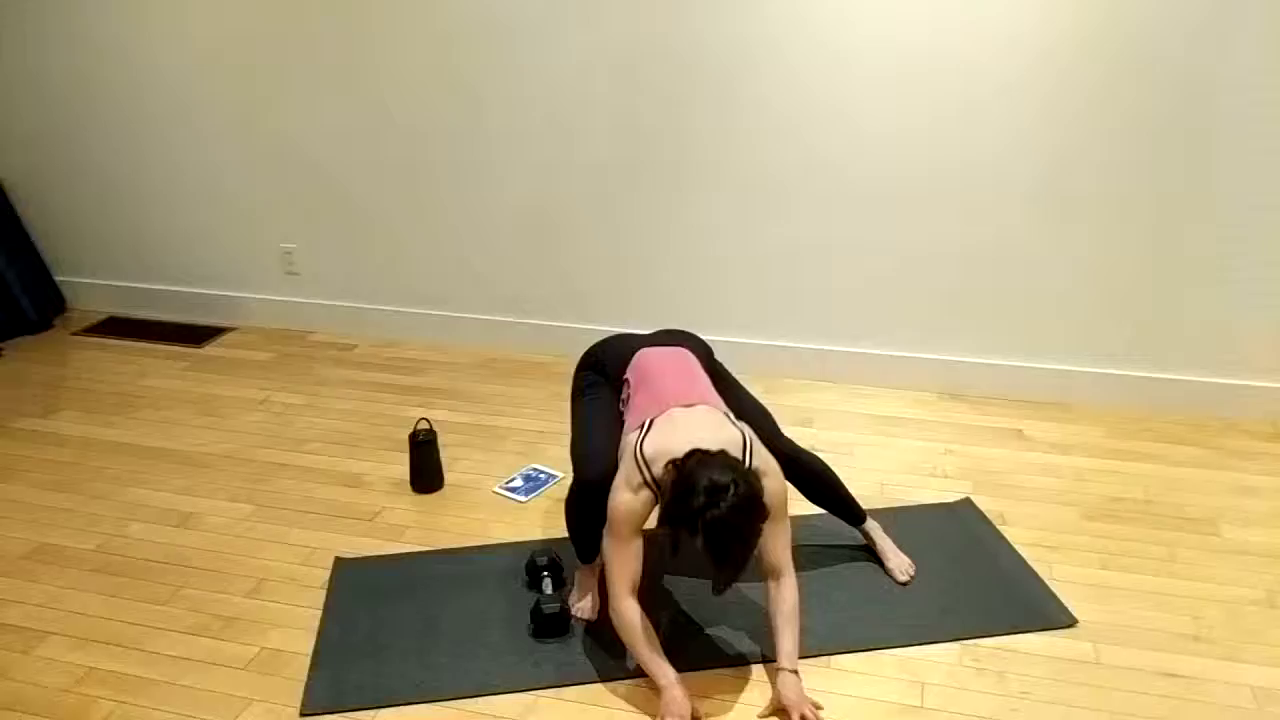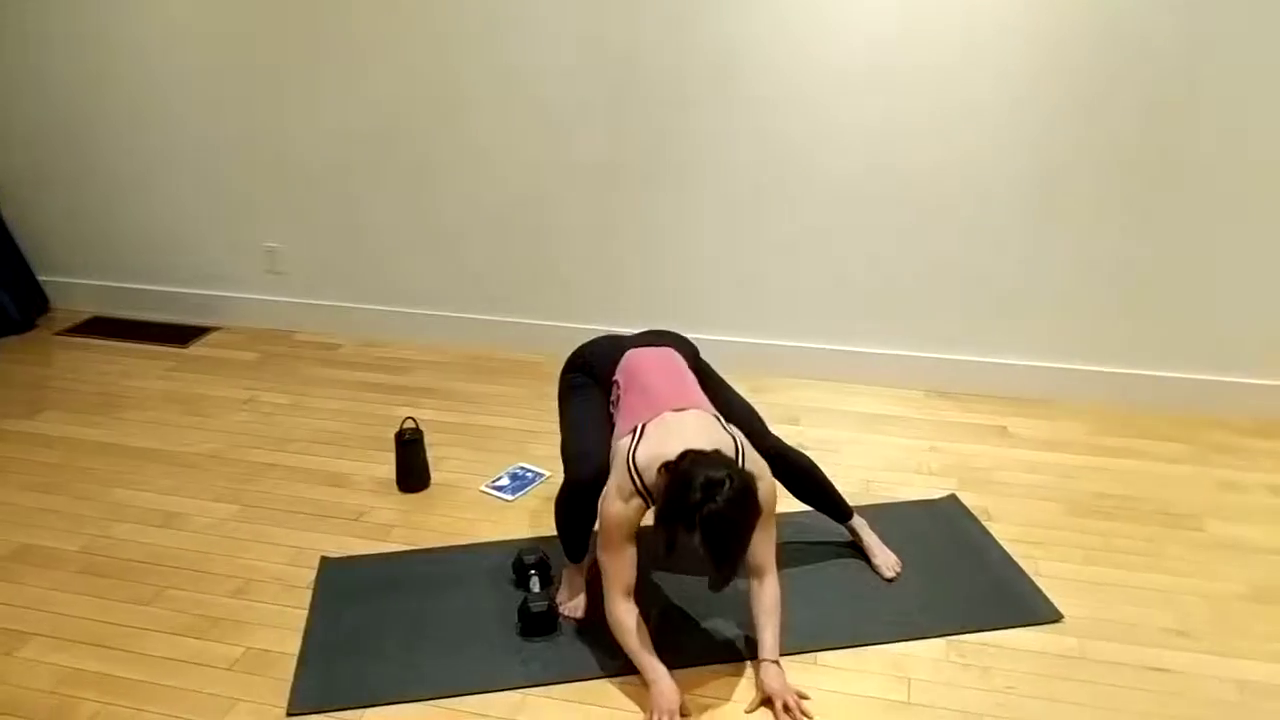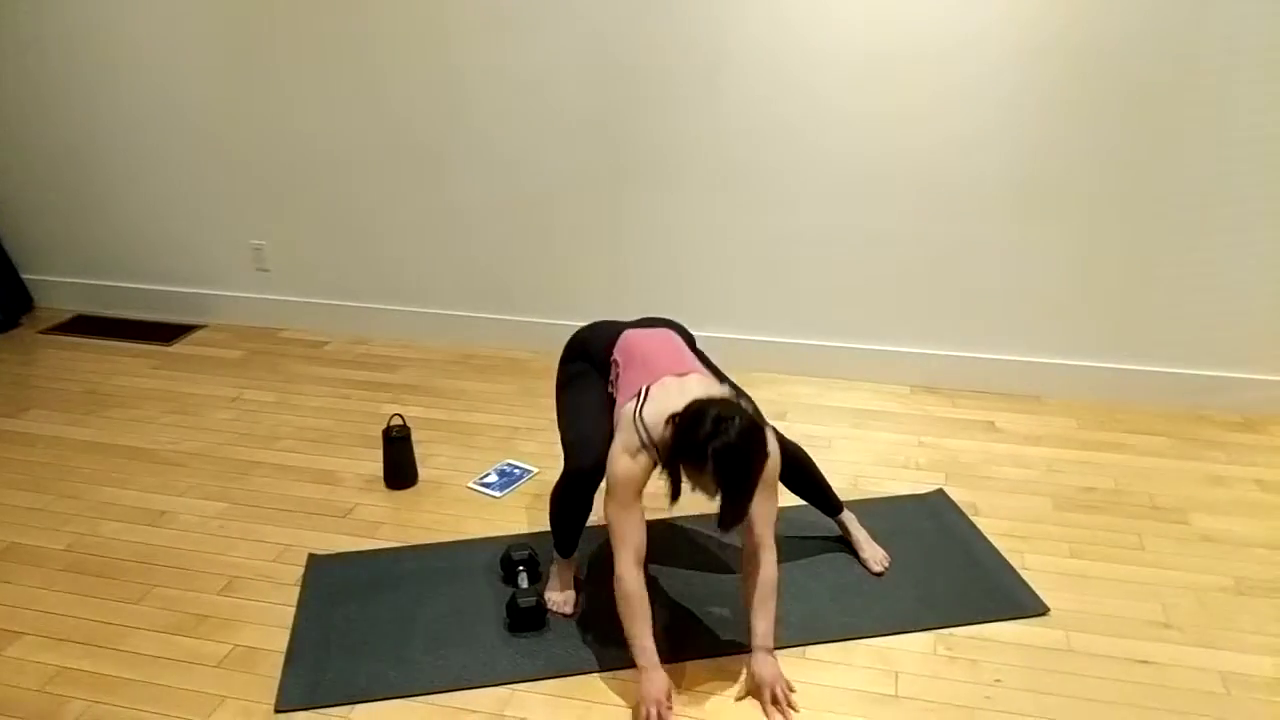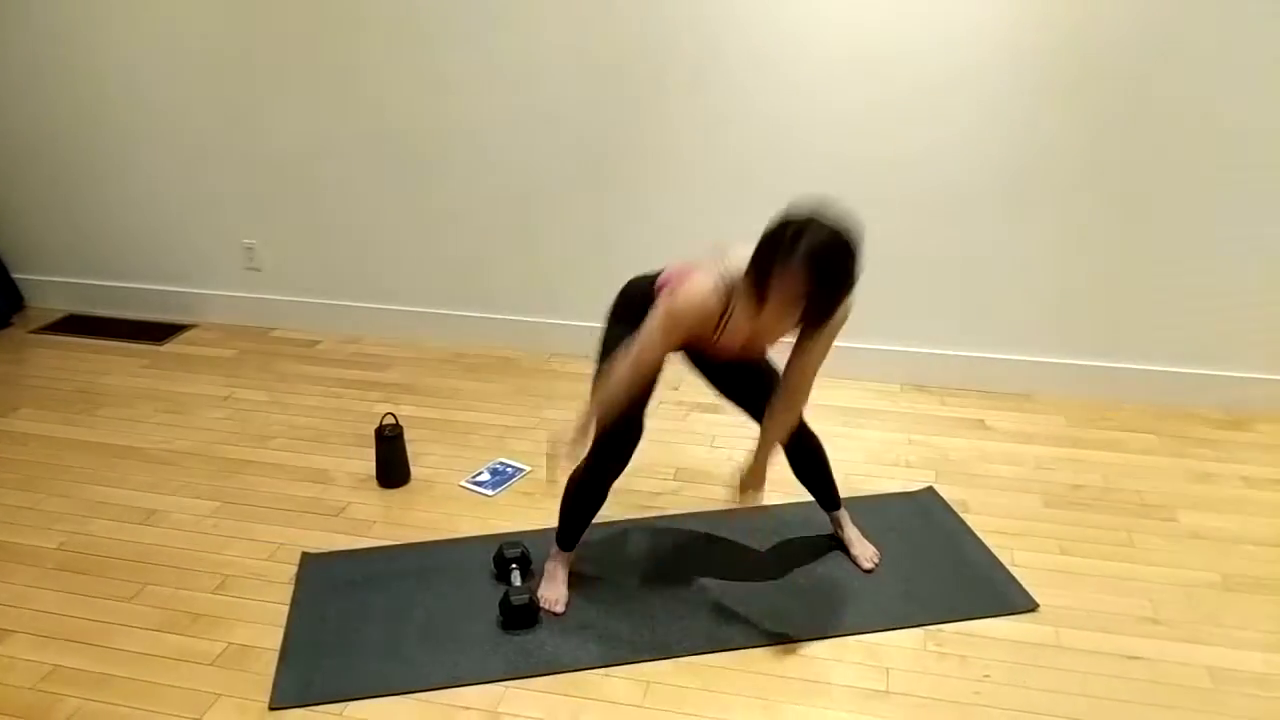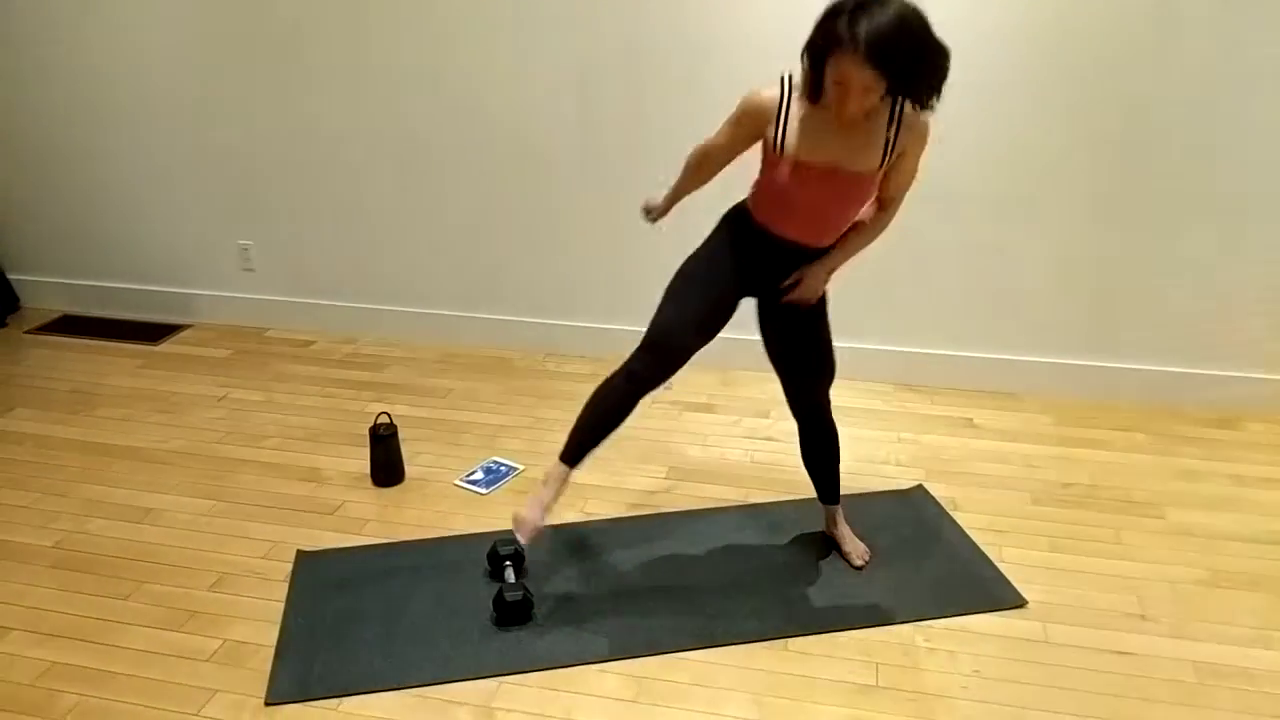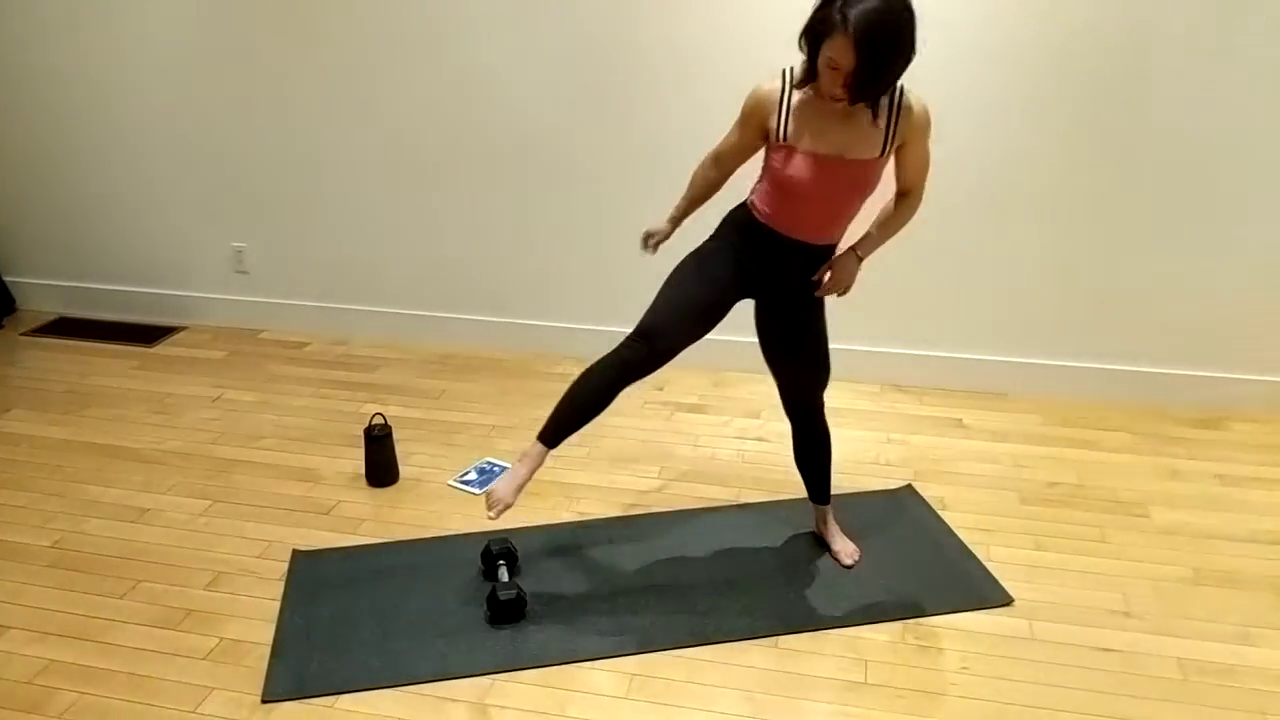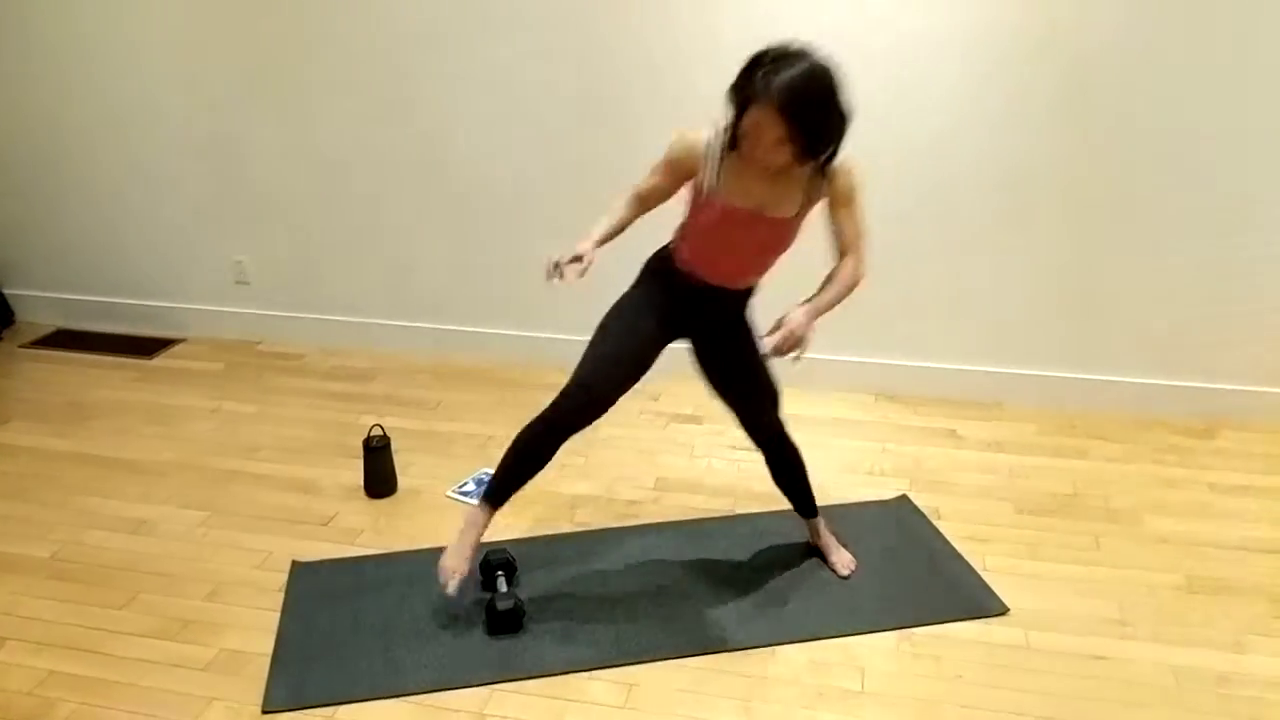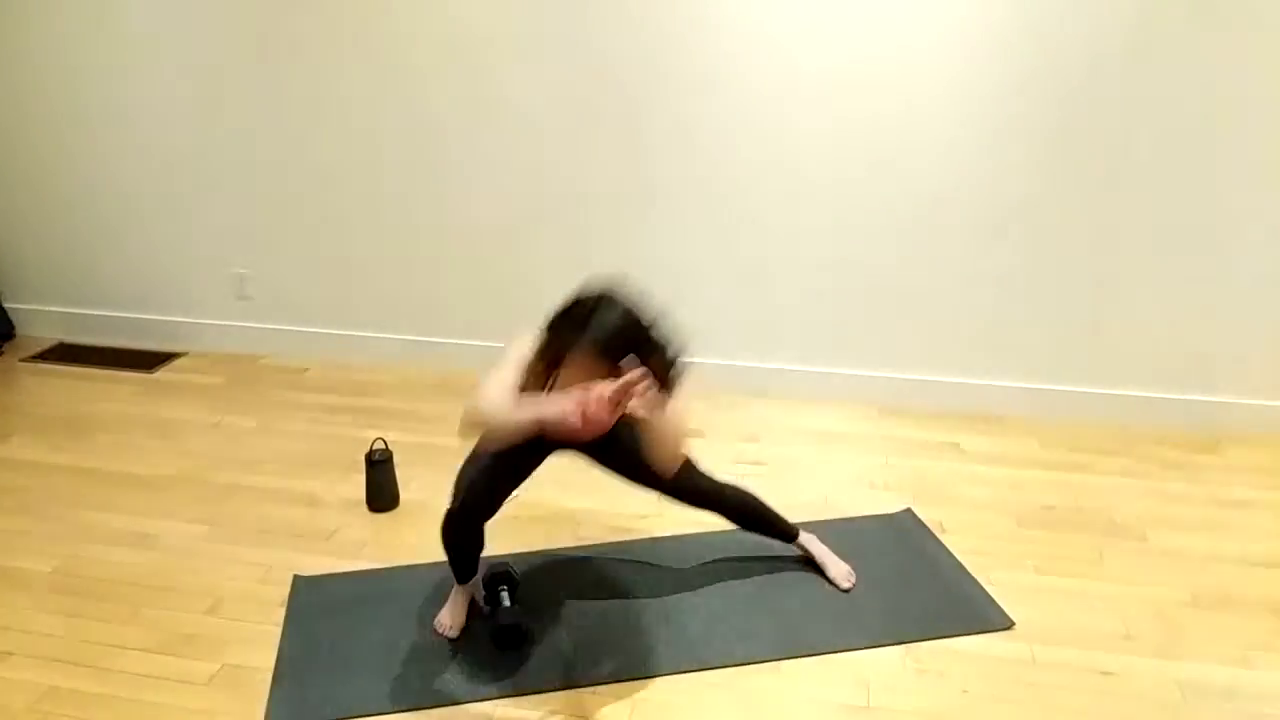
dt=0.3s
person 1, frame 1
left shoulder: (763, 474)
right shoulder: (636, 483)
left elbow: (781, 575)
right elbow: (622, 599)
left wrist: (787, 673)
right wrist: (668, 685)
left hip: (689, 354)
right hip: (609, 365)
right knee: (592, 478)
left ankle: (872, 532)
right ankle: (587, 568)
person 1, frame 2
left shoulder: (754, 476)
right shoulder: (627, 487)
left elbow: (763, 575)
right elbow: (618, 600)
left wrist: (770, 665)
right wrist: (659, 681)
left hip: (675, 353)
right hip: (597, 367)
right knee: (584, 478)
left ankle: (858, 528)
right ankle: (575, 567)
person 1, frame 3
left shoulder: (757, 441)
right shoulder: (634, 447)
left elbow: (761, 552)
right elbow: (627, 567)
left wrist: (762, 652)
right wrist: (649, 667)
right hip: (595, 354)
right knee: (584, 467)
left ankle: (847, 523)
right ankle: (562, 563)
person 1, frame 4
left shoulder: (830, 305)
right shoulder: (705, 295)
left elbow: (795, 390)
right elbow: (633, 363)
left wrist: (760, 460)
right wrist: (589, 421)
left hip: (718, 344)
right hip: (645, 310)
left knee: (793, 431)
right knee: (615, 448)
left ankle: (840, 521)
right ankle: (560, 558)
person 1, frame 5
left shoulder: (908, 126)
right shoulder: (771, 104)
left elbow: (883, 207)
right elbow: (712, 153)
left wrist: (826, 264)
right wrist: (667, 200)
left hip: (802, 269)
right hip: (738, 245)
left knee: (811, 404)
right knee: (651, 362)
left ankle: (833, 518)
right ankle: (555, 480)
person 1, frame 6
left shoulder: (908, 117)
right shoulder: (773, 98)
left elbow: (909, 196)
right elbow: (722, 162)
left wrist: (857, 255)
right wrist: (673, 222)
left hip: (801, 273)
right hip: (738, 246)
left knee: (806, 405)
right knee: (639, 351)
left ankle: (824, 518)
right ankle: (530, 460)
person 1, frame 7
left shoulder: (830, 177)
right shoulder: (702, 150)
left elbow: (853, 262)
right elbow: (641, 198)
left wrist: (809, 311)
right wrist: (593, 240)
left hip: (721, 309)
right hip: (661, 291)
left knee: (767, 429)
right knee: (574, 407)
left ankle: (818, 529)
right ankle: (478, 521)
person 1, frame 8
left shoulder: (644, 369)
right shoulder: (536, 352)
left elbow: (667, 461)
right elbow: (481, 418)
left wrist: (650, 409)
right wrist: (554, 408)
left hip: (603, 430)
right hip: (532, 425)
left knee: (701, 488)
right knee: (466, 511)
left ankle: (805, 542)
right ankle: (464, 587)
